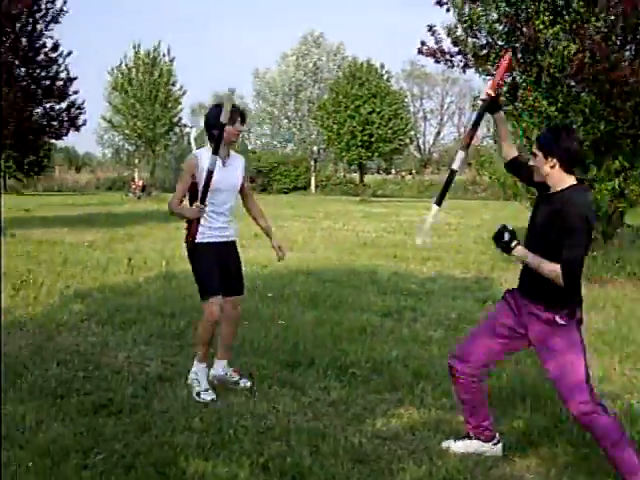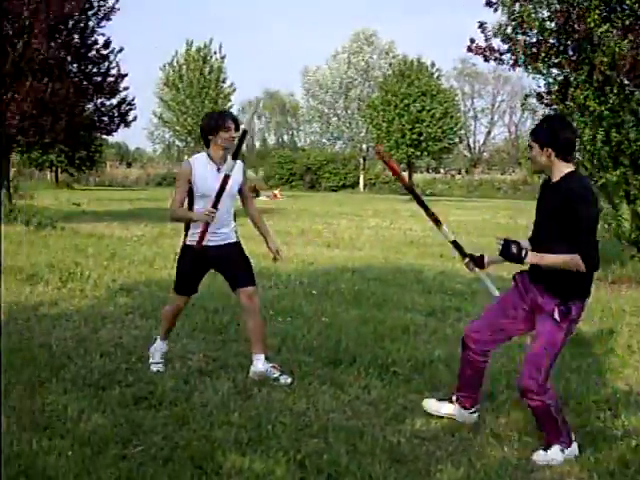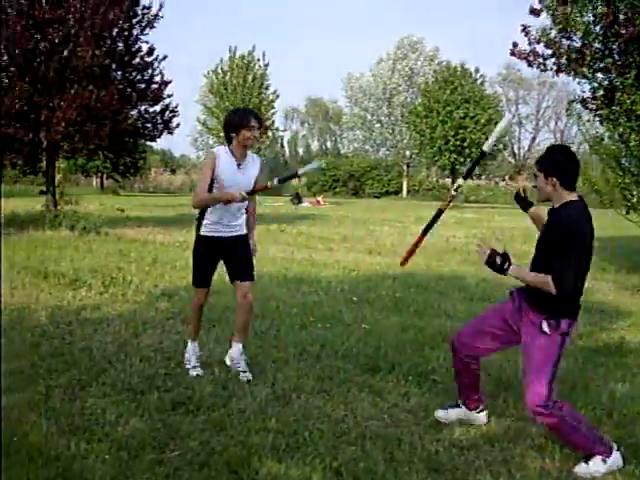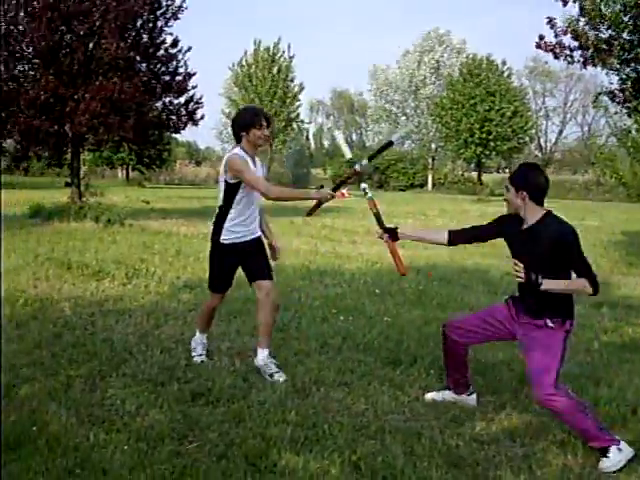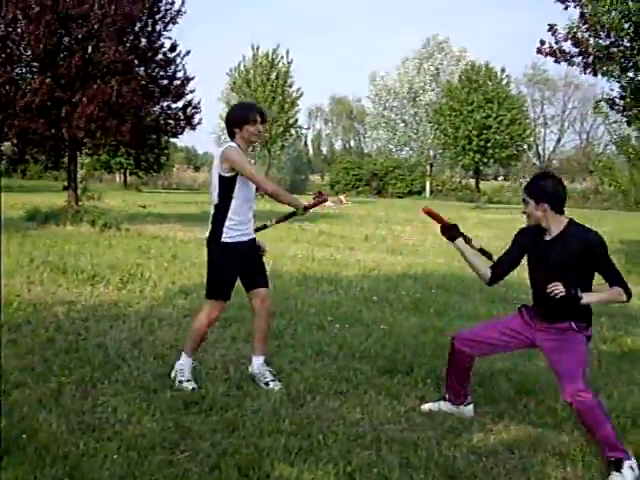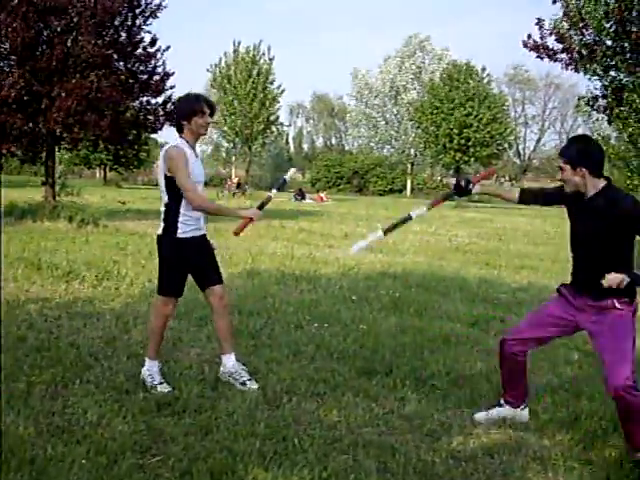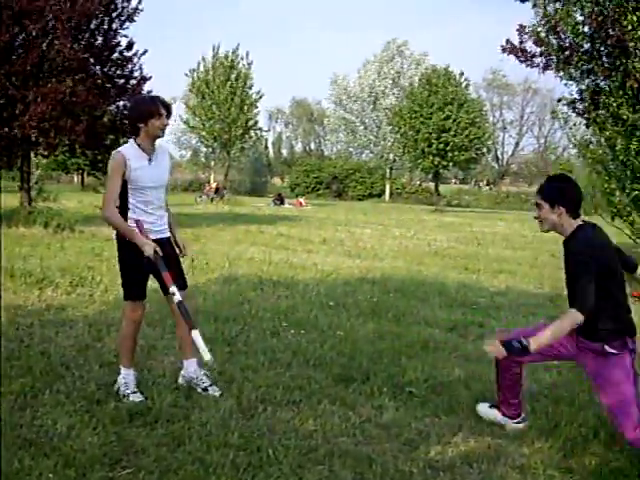
dt=0.3s
person 1, frame 1
left shoulder: (576, 208)
right shoulder: (546, 185)
left elbow: (567, 277)
right elbow: (513, 162)
left wrist: (517, 250)
right wrist: (496, 114)
left hip: (556, 316)
right hip: (520, 304)
left knee: (581, 404)
right knee: (462, 364)
right ankle: (484, 437)
person 1, frame 2
left shoulder: (579, 193)
right shoulder: (551, 185)
left elbow: (588, 261)
left wrist: (526, 256)
right wrist: (490, 259)
left hip: (560, 303)
right hip: (530, 288)
left knee: (531, 384)
right knee: (475, 338)
left ankle: (563, 443)
right ankle: (465, 405)
person 1, frame 3
left shoulder: (572, 220)
right shoulder: (562, 210)
left elbow: (560, 285)
left wrist: (509, 269)
right wrist: (530, 209)
left hip: (550, 321)
right hip: (524, 304)
left knee: (539, 401)
right knee: (463, 344)
left ankle: (604, 452)
right ankle: (472, 407)
person 1, frame 4
left shoulder: (561, 232)
right shoulder: (511, 223)
left elbow: (590, 285)
right elbow: (457, 237)
left wrist: (541, 282)
right wrist: (400, 234)
left hip: (548, 322)
right hip: (518, 310)
left knee: (547, 391)
right knee: (453, 330)
left ankle: (611, 445)
right ankle: (461, 391)
person 1, frame 5
left shoulder: (587, 241)
right shoulder: (528, 236)
right elbow: (491, 275)
left wrist: (578, 297)
right wrist: (458, 241)
left hip: (569, 329)
right hip: (533, 318)
left knee: (577, 394)
right knee: (463, 342)
right ankle: (457, 402)
person 1, frame 6
right shoulder: (571, 194)
right elbow: (527, 196)
right wrist: (474, 189)
left hip: (612, 307)
right hip: (572, 298)
right knee: (512, 342)
right ankle: (515, 405)
person 1, frame 7
left shoulder: (583, 246)
right shoulder: (584, 234)
left elbow: (582, 310)
left wrist: (529, 344)
left hip: (608, 345)
right hip: (582, 334)
right knee: (508, 348)
right ankle: (511, 413)
person 2, frame 1
left shoulder: (240, 162)
right shoulder: (196, 161)
left elbow: (251, 203)
right elbow: (174, 205)
left wrist: (272, 237)
right wrist: (187, 212)
left hip: (228, 244)
right hip: (202, 244)
left knee: (233, 307)
right knee: (213, 310)
left ankle: (221, 367)
right ankle: (199, 370)
person 2, frame 2
left shoulder: (238, 167)
right shoulder: (190, 166)
left elbow: (249, 206)
right elbow: (174, 212)
left wrist: (269, 239)
right wrist: (195, 216)
left hip: (229, 245)
right hip: (197, 247)
left knee: (251, 300)
right knee: (178, 303)
left ankle: (260, 363)
right ankle: (160, 346)
person 2, frame 3
left shoulder: (256, 163)
right shoulder: (214, 158)
right elbow: (197, 200)
left wrist: (252, 233)
right wrist: (225, 195)
left hip: (237, 237)
right hip: (209, 237)
left knee: (246, 296)
right knee: (201, 295)
left ankle: (236, 353)
right ankle: (193, 349)
person 2, frame 4
left shoulder: (256, 161)
right shoulder: (235, 159)
right elbow: (268, 192)
left wrist: (270, 238)
right wrist: (313, 194)
left hip: (252, 240)
right hip: (227, 242)
left knee: (268, 295)
right knee: (216, 299)
left ankle: (264, 356)
right ankle: (200, 338)
person 2, frame 5
left shoulder: (241, 158)
right shoulder: (230, 153)
right elbow: (267, 187)
left wrist: (254, 238)
right wrist: (297, 203)
left hip: (245, 242)
right hip: (225, 243)
left knee: (263, 301)
right knee: (214, 309)
left ankle: (259, 364)
right ankle: (183, 365)
person 2, frame 6
left shoulder: (192, 152)
right shoulder: (175, 152)
right elbow: (196, 201)
right wrist: (239, 211)
left hip: (196, 237)
right hip: (175, 239)
left knee: (220, 299)
right knee: (165, 305)
left ankle: (229, 365)
right ankle: (150, 368)
person 2, frame 7
left shoulder: (164, 154)
right shoulder: (122, 157)
right elbow: (108, 210)
left wrist: (176, 237)
right wrist: (139, 238)
left hip: (162, 240)
right hip: (133, 244)
left knee: (181, 302)
right knee: (134, 311)
left ankle: (191, 369)
right ankle: (126, 377)
